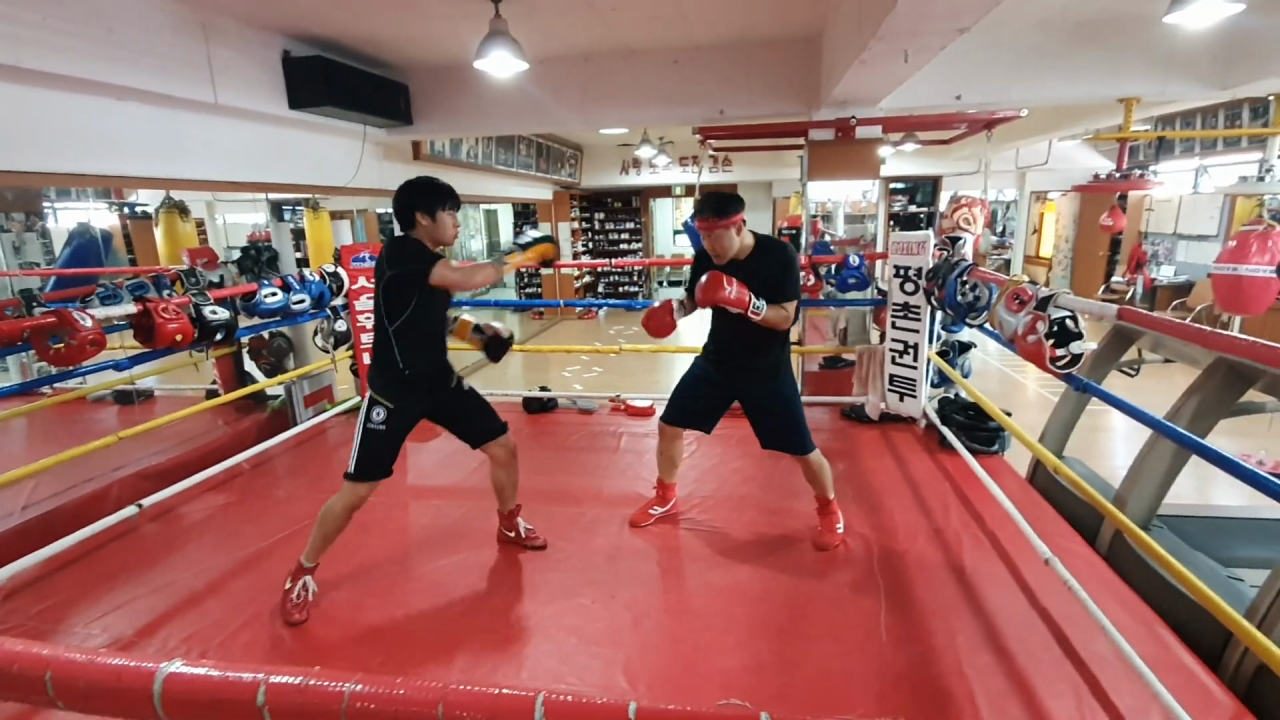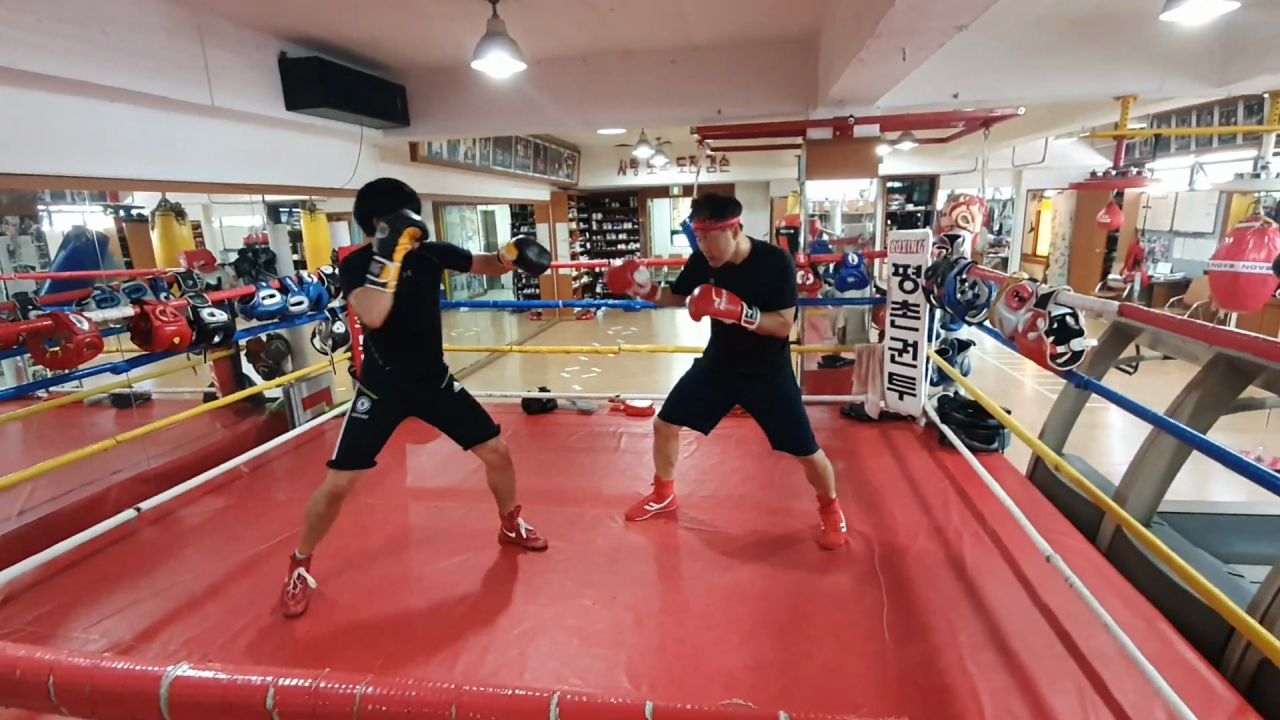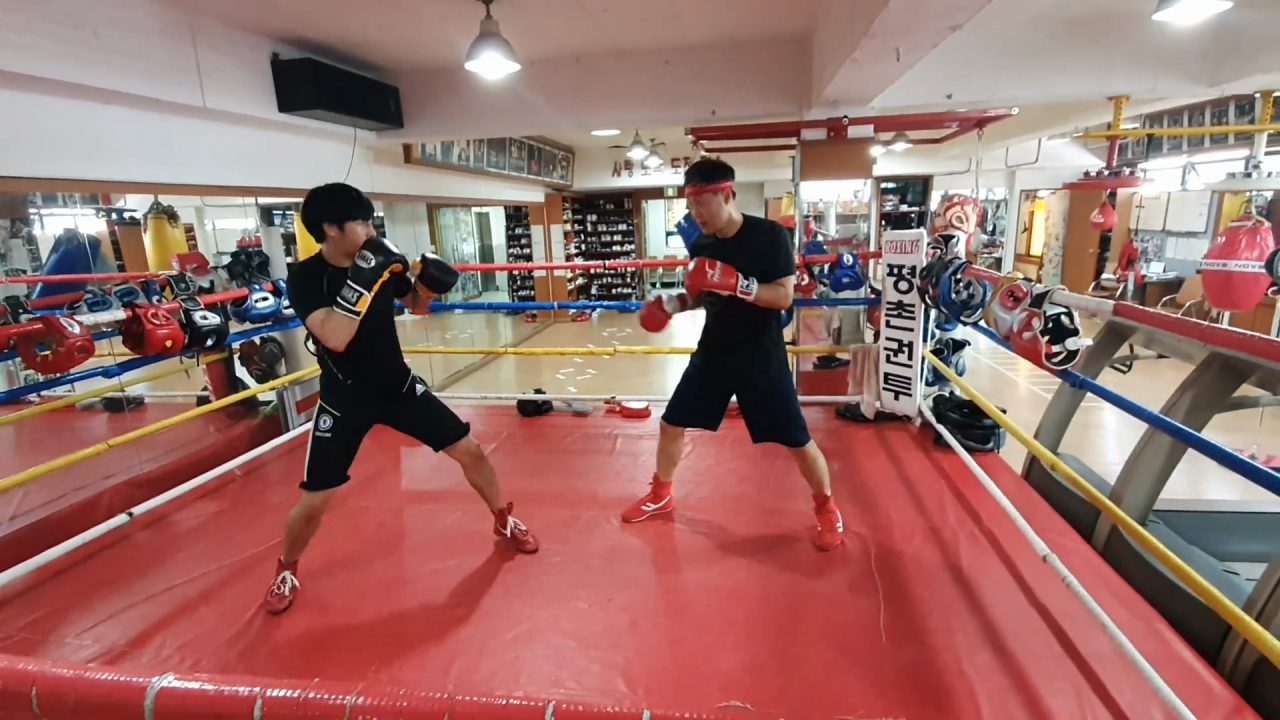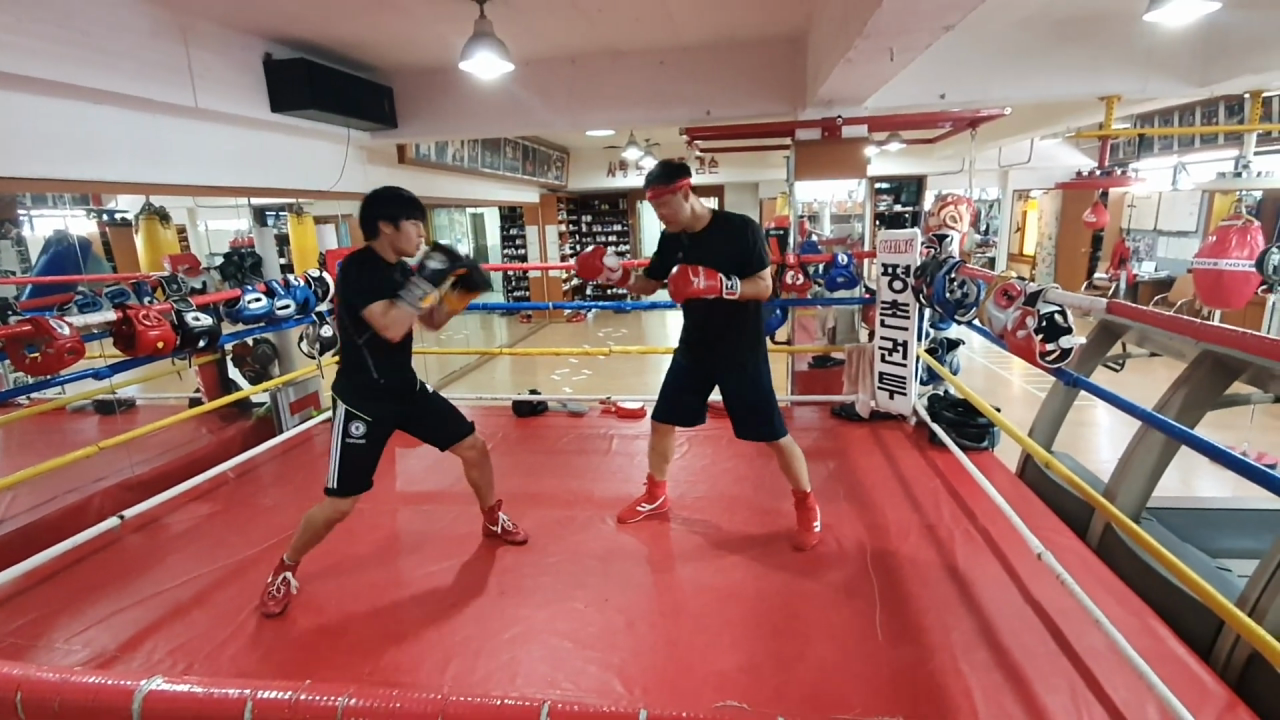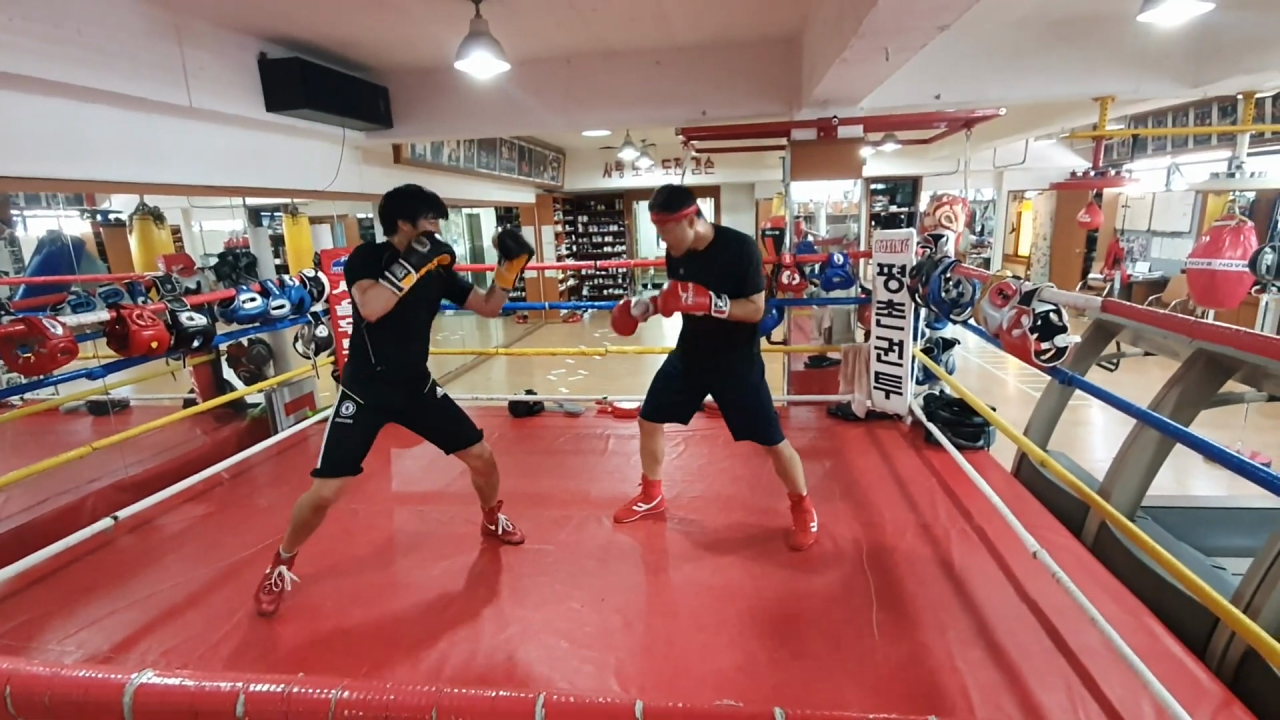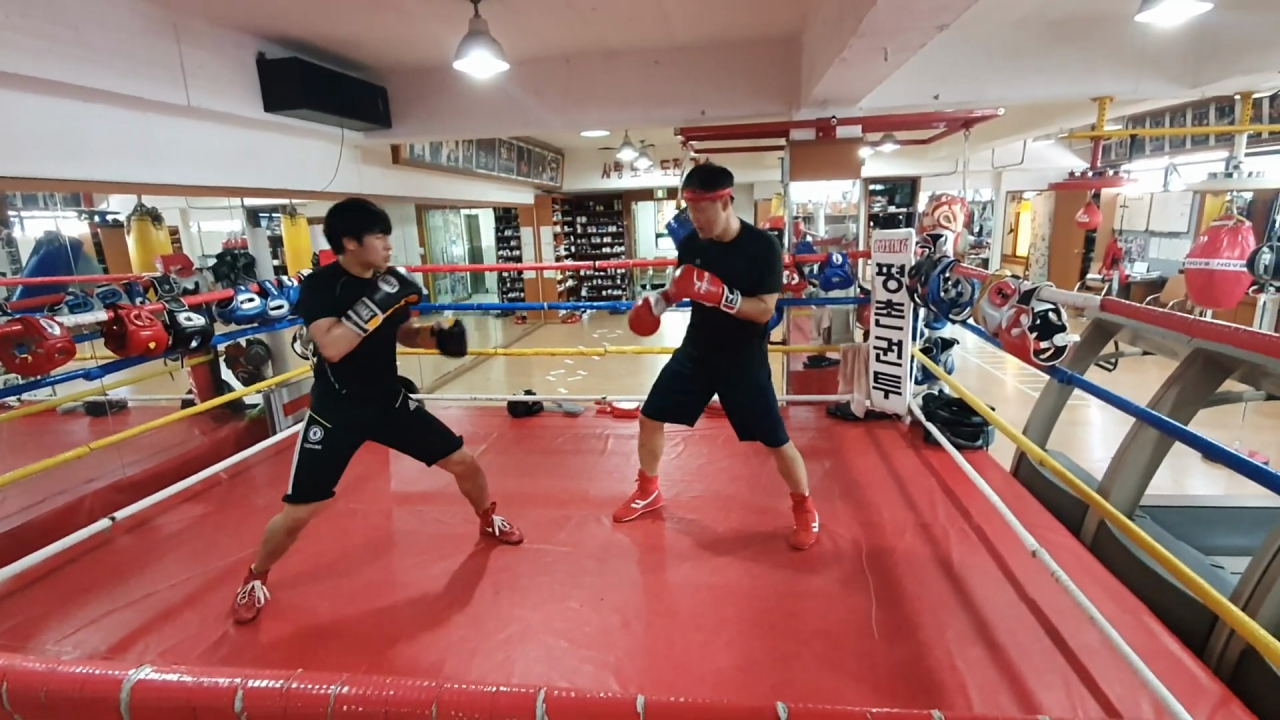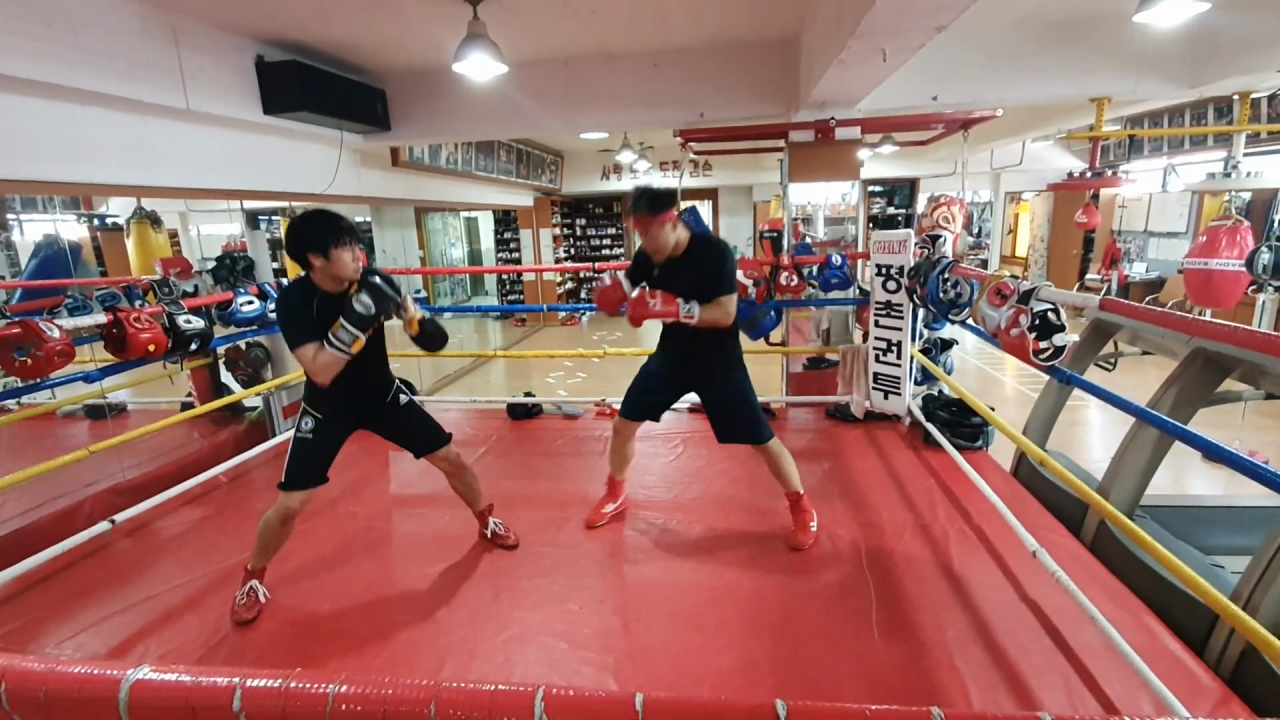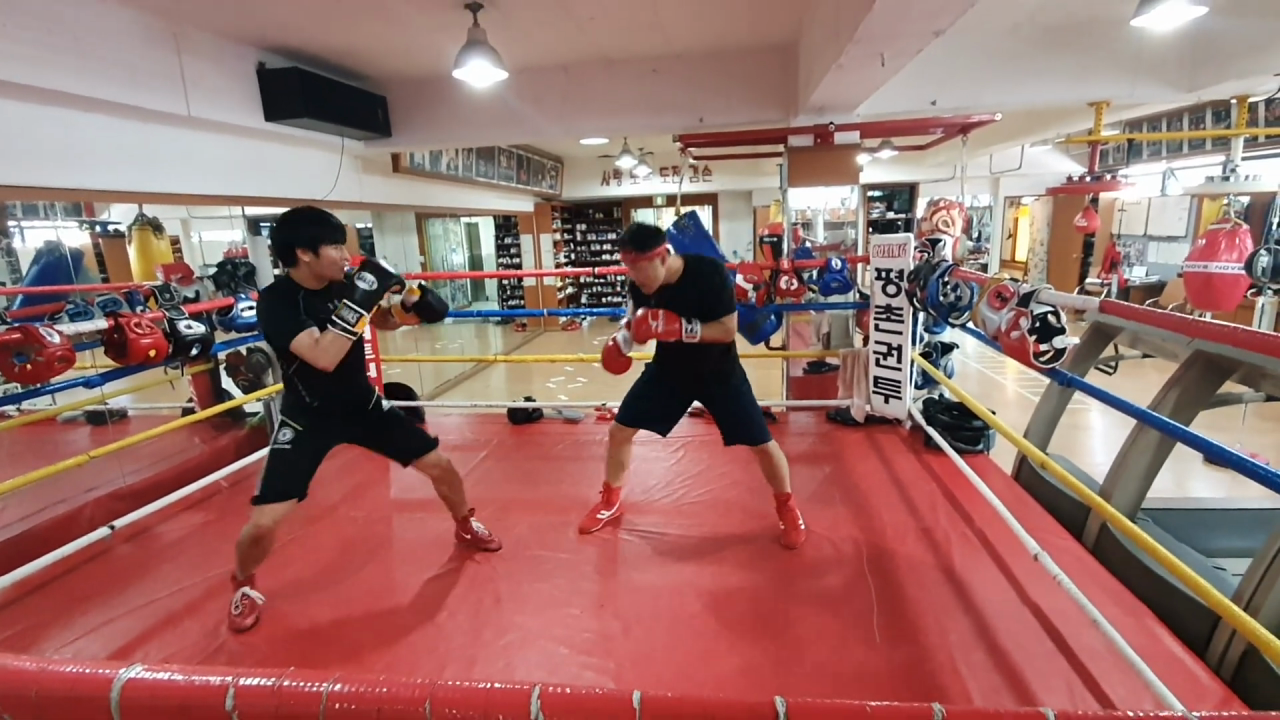
dt=0.3s
person 1, frame 1
left shoulder: (426, 259)
right shoulder: (401, 252)
right elbow: (466, 280)
left wrist: (473, 329)
right wrist: (521, 255)
left hip: (437, 378)
right hip: (394, 389)
left knee: (503, 446)
right knee: (356, 491)
left ankle: (509, 524)
right ankle: (303, 573)
person 1, frame 2
left shoulder: (430, 252)
right shoulder: (353, 265)
left elbow: (486, 264)
right elbow: (371, 316)
left wrist: (516, 254)
right wrist: (388, 251)
left hip: (434, 380)
right hip: (381, 387)
left knee: (497, 451)
right knee: (337, 483)
left ankle: (511, 525)
right ankle: (300, 565)
person 1, frame 3
left shoulder: (383, 263)
right shoulder: (304, 278)
left elbow: (417, 305)
right elbow: (335, 339)
left wrist: (429, 280)
right wrist: (362, 279)
left hip: (399, 386)
right hip: (344, 399)
left knee: (469, 449)
right knee: (313, 502)
left ankle: (504, 520)
right ankle: (287, 569)
person 1, frame 4
left shoulder: (400, 269)
right shoulder: (358, 269)
left elbow: (433, 319)
right elbow: (392, 329)
left wrist: (463, 290)
right wrist: (428, 277)
left hip: (405, 390)
right hip: (362, 400)
left knee: (475, 447)
right knee: (338, 506)
left ankle: (493, 519)
right ankle: (286, 569)
person 1, frame 5
left shoulder: (437, 269)
right shoulder: (367, 257)
left elbow: (489, 307)
right elbow: (372, 309)
left wrist: (510, 266)
right wrist: (414, 263)
left hip: (415, 386)
right hip: (365, 389)
left knee: (482, 456)
right knee: (325, 491)
left ankle: (492, 519)
right ankle: (282, 563)
person 1, frame 6
left shoulder: (388, 280)
right shoulder: (318, 286)
left elbow: (404, 332)
right elbow: (331, 348)
left wrist: (438, 335)
right wrist: (378, 302)
left hip: (390, 402)
right hip: (336, 412)
left knee: (465, 462)
right knee: (298, 513)
left ankle: (488, 520)
right ankle: (255, 577)
person 1, frame 7
left shoulder: (370, 278)
right shoulder: (294, 300)
left elbow: (400, 303)
right elbow: (320, 372)
left wrist: (418, 322)
right wrist: (355, 319)
left hip: (382, 395)
right hip: (328, 407)
left knee: (451, 458)
right knee: (290, 504)
left ankle: (486, 521)
right ankle: (254, 577)
person 1, frame 8
left shoulder: (349, 279)
right shoulder: (277, 301)
left elbow: (379, 319)
right elbow: (324, 357)
left wrist: (414, 304)
right wrist: (360, 299)
left hip: (362, 405)
right hip: (307, 418)
left knee: (438, 463)
right knee: (265, 520)
left ankle: (466, 526)
right ankle: (244, 582)
person 2, frame 1
left shoulder: (780, 256)
right shoulder: (706, 257)
left elbow: (785, 319)
right elbow: (694, 300)
left wrist: (744, 301)
right wrist: (674, 309)
left hip: (768, 367)
right hip: (716, 360)
left knee: (803, 450)
right knee: (669, 426)
left ankle: (829, 511)
right ankle: (665, 497)
person 2, frame 2
left shoulder: (777, 262)
right shoulder: (701, 262)
left elbow: (784, 325)
right elbow: (676, 297)
left wrist: (738, 312)
right wrist: (644, 286)
left hip: (768, 371)
right hip: (717, 364)
left knee: (806, 451)
right knee: (665, 424)
left ankle: (831, 510)
right ankle: (663, 494)
person 2, frame 3
left shoulder: (770, 235)
right shoulder: (701, 245)
left elbow: (784, 296)
left wrist: (734, 283)
right wrist: (674, 303)
left hip: (763, 360)
right hip: (711, 356)
left knee: (798, 442)
right knee: (671, 425)
left ankle: (826, 509)
right ankle: (661, 495)
person 2, frame 4
left shoulder: (741, 229)
right shoulder: (671, 240)
left elbow: (764, 287)
right elbow: (648, 285)
left wrist: (716, 284)
right wrist: (617, 273)
left hip: (742, 352)
right hip: (694, 350)
left knee: (774, 434)
right knee: (663, 423)
left ankle: (807, 508)
right ankle: (656, 495)
person 2, frame 5
left shoulder: (740, 247)
right shoulder: (677, 255)
left elbow: (755, 309)
left wrist: (707, 303)
right wrist: (647, 305)
left hip: (737, 361)
right hip: (688, 355)
left knee: (772, 441)
right knee: (650, 420)
left ankle: (803, 510)
right ankle: (652, 495)
person 2, frame 6
left shoulder: (762, 246)
right shoulder: (691, 243)
left elbow: (765, 309)
left wrist: (717, 294)
right wrist: (659, 299)
left hip: (744, 360)
right hip: (694, 352)
left knee: (776, 441)
right knee: (651, 419)
left ankle: (804, 509)
right ankle: (647, 492)
person 2, frame 7
left shoulder: (715, 252)
right shoulder: (651, 254)
left elbow: (724, 315)
right elbow: (629, 286)
left wrist: (674, 308)
right wrist: (612, 285)
left hip: (719, 360)
right hip: (672, 356)
left knee: (761, 439)
right knee: (624, 422)
left ankle: (801, 507)
right ankle: (615, 493)
person 2, frame 8
left shoulder: (710, 272)
right shoulder: (641, 282)
left elbow: (728, 328)
left wrist: (677, 328)
right wrist: (625, 332)
left hip: (719, 371)
right hip: (666, 367)
left knee: (761, 442)
right knee: (621, 431)
left ankle: (787, 507)
right ankle: (610, 500)
